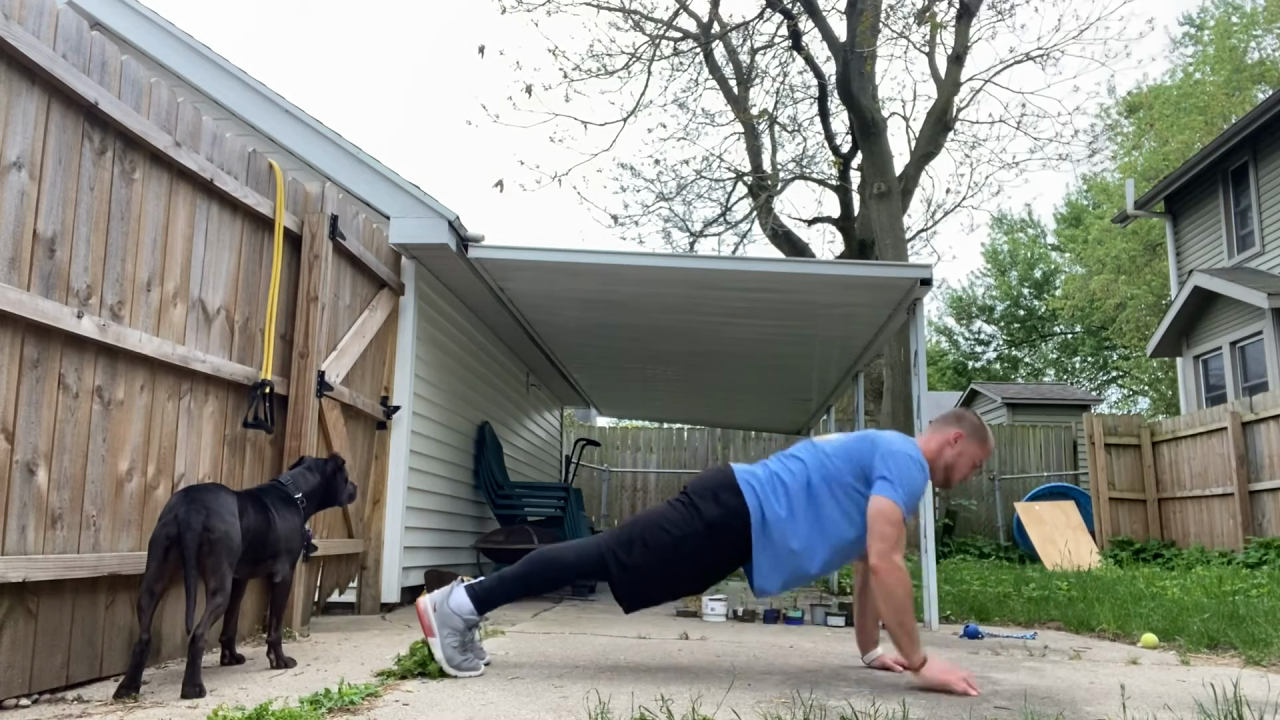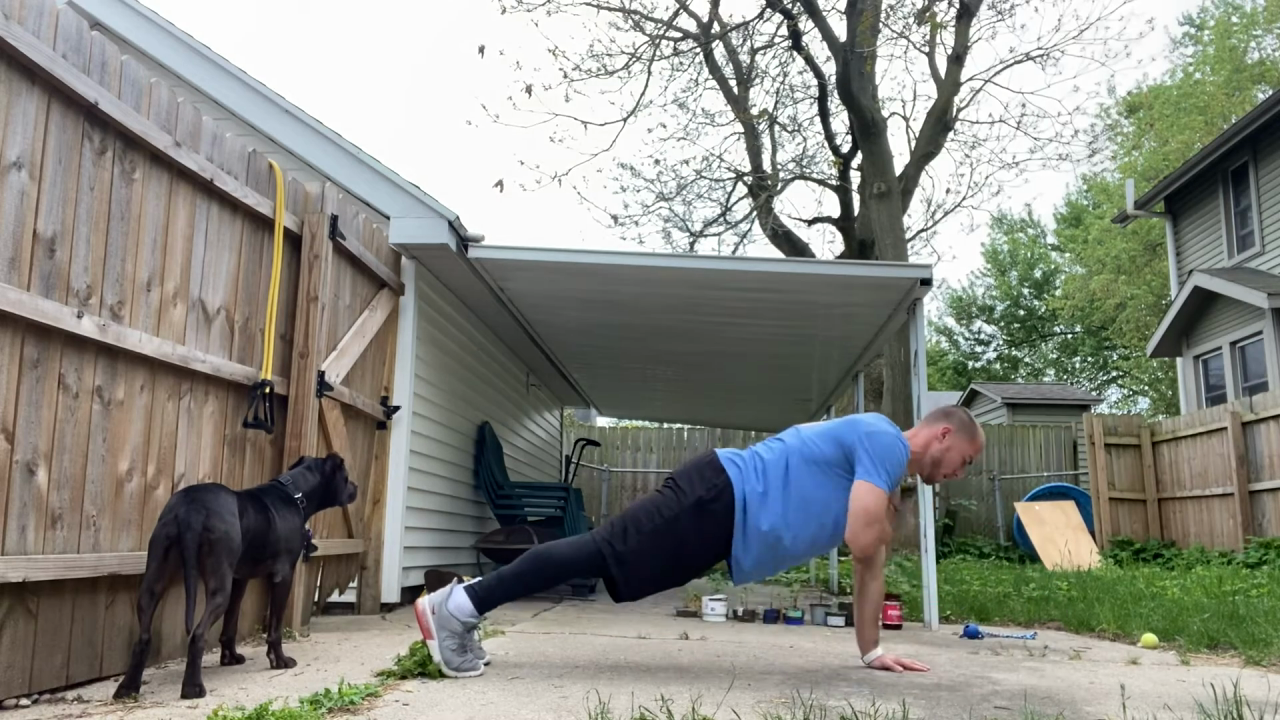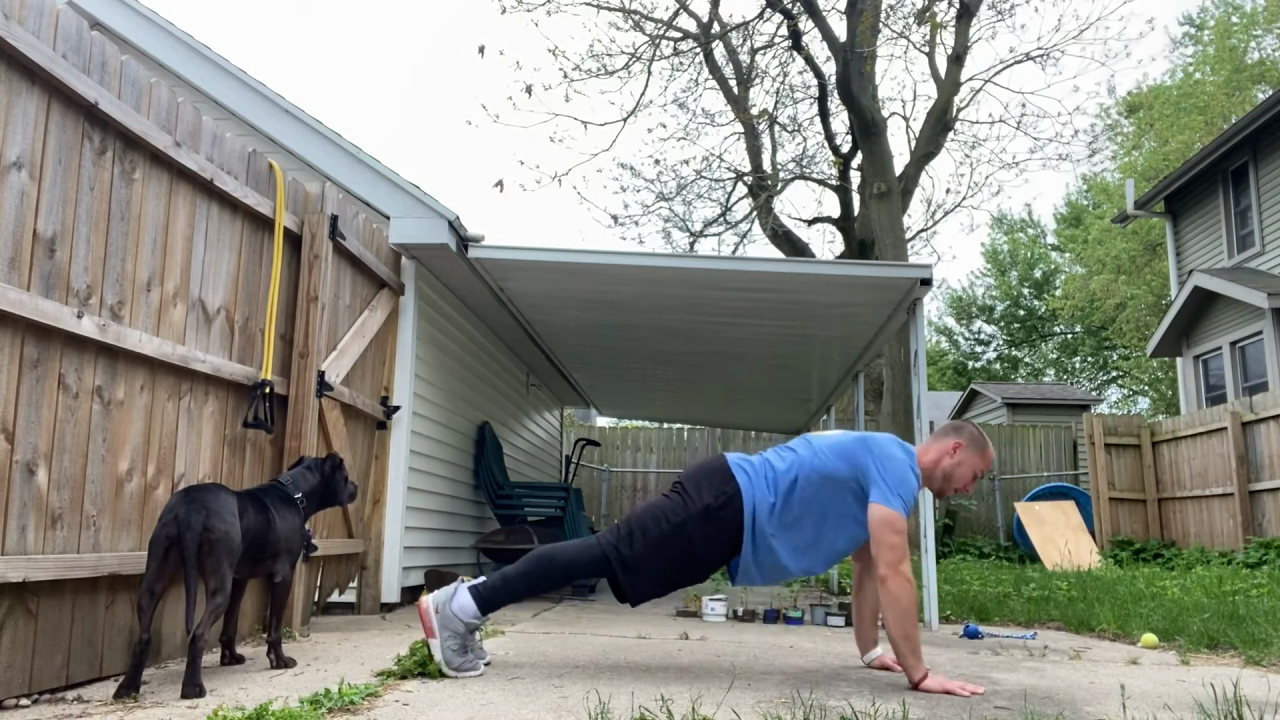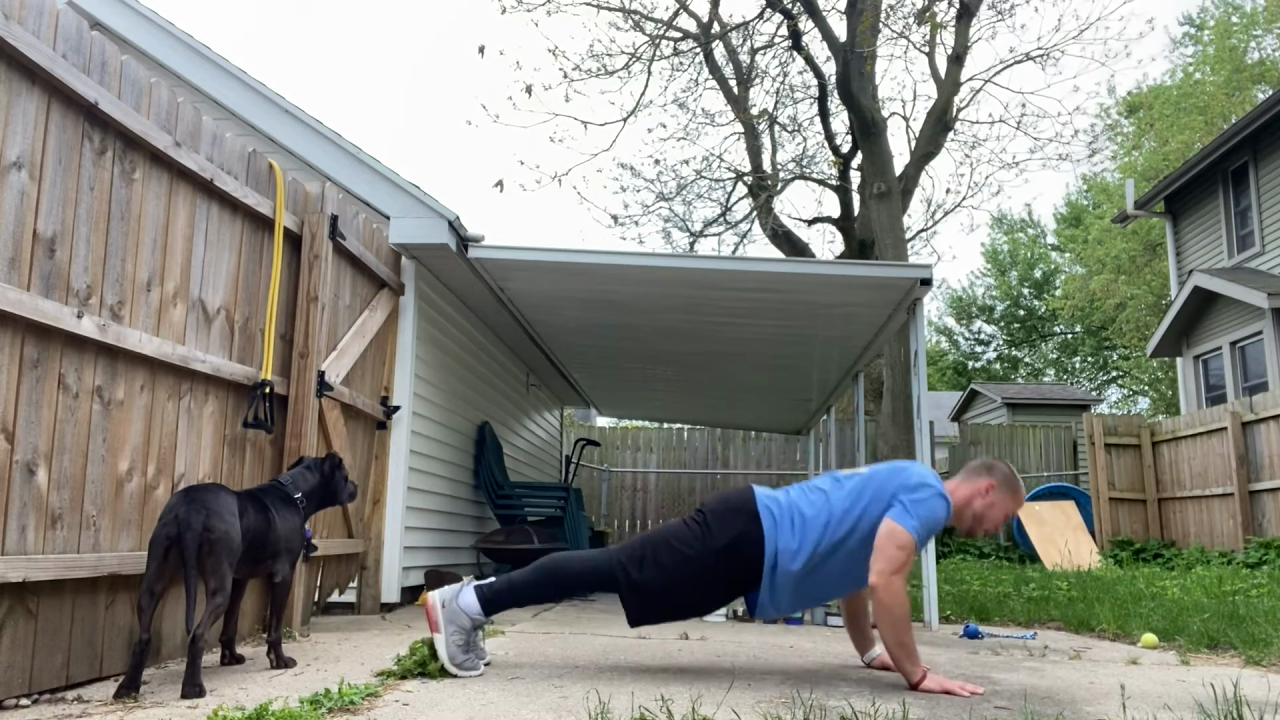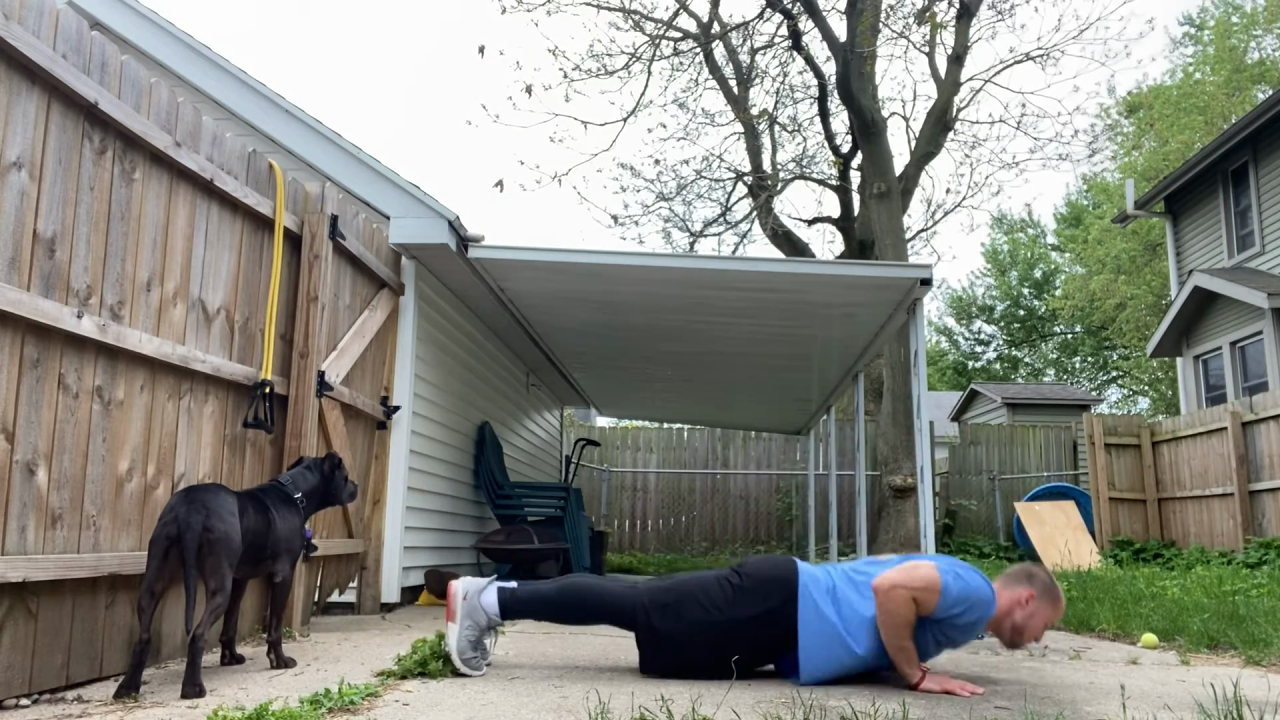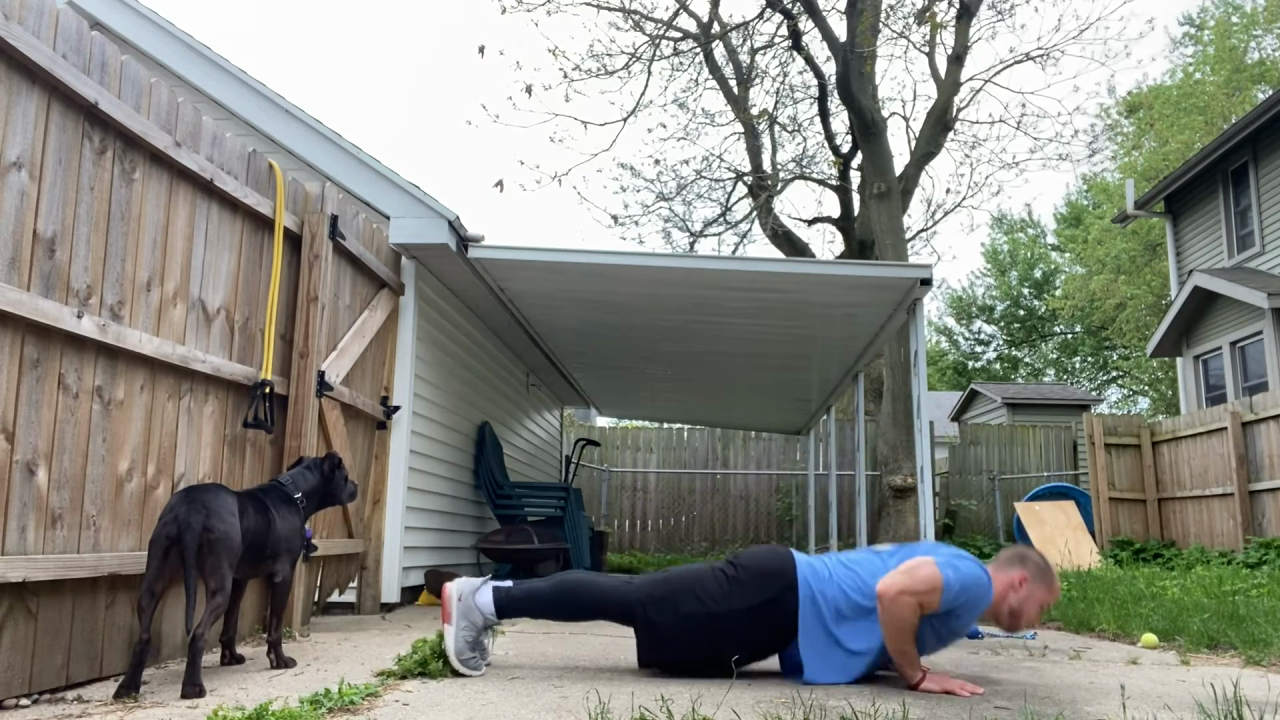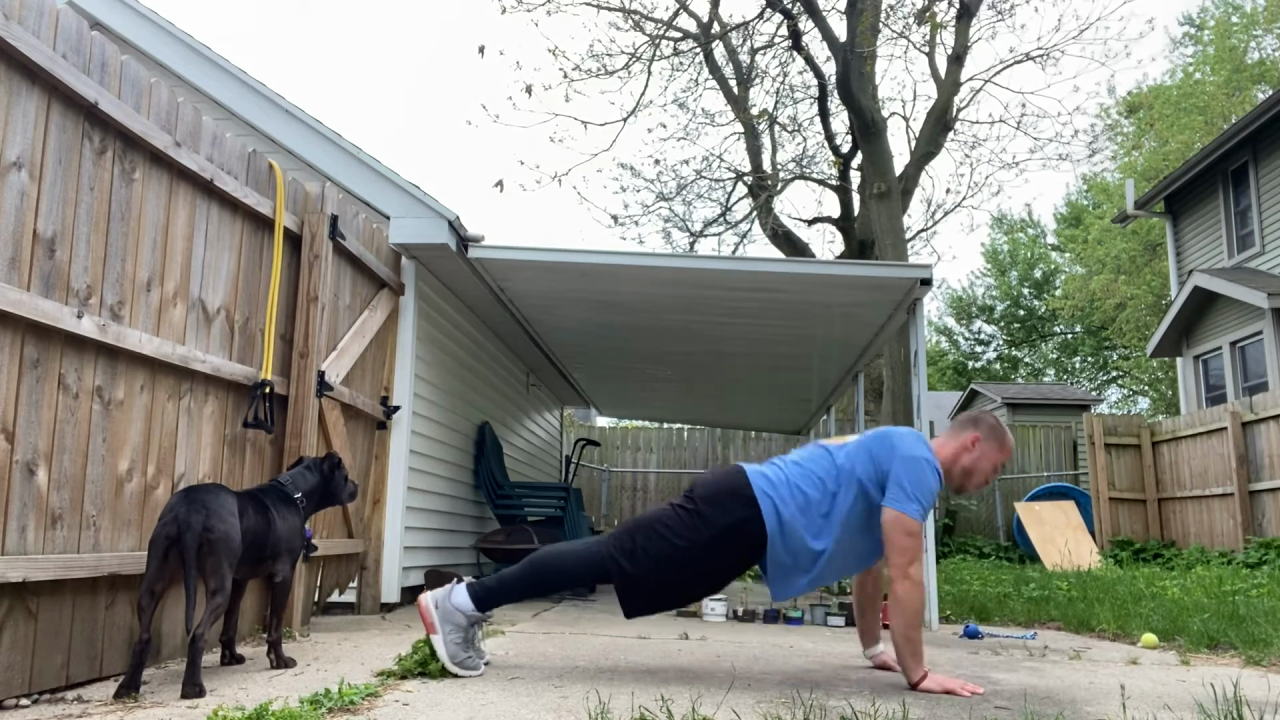
dt=0.3s
person 1, frame 1
left shoulder: (886, 455)
right shoulder: (906, 463)
left elbow: (862, 562)
right elbow: (884, 564)
left wrist: (873, 650)
right wrist: (917, 660)
left hip: (739, 512)
right hip: (734, 513)
left knee: (600, 556)
right knee: (607, 558)
left ankle: (463, 602)
right ankle: (460, 604)
person 1, frame 2
left shoulder: (879, 463)
right shoulder: (883, 440)
left elbow: (868, 562)
right elbow: (865, 543)
left wrist: (871, 650)
right wrist: (897, 520)
left hip: (724, 510)
right hip: (716, 498)
left knee: (597, 554)
right knee: (601, 554)
left ankle: (462, 604)
right ankle: (455, 605)
person 1, frame 3
left shoulder: (884, 473)
right shoulder: (896, 464)
left elbow: (869, 570)
right elbow: (894, 572)
left wrist: (870, 650)
right wrist: (920, 672)
left hip: (730, 512)
right hip: (725, 504)
left knee: (600, 555)
right knee: (606, 554)
left ankle: (467, 604)
right ankle: (460, 605)
person 1, frame 4
left shoulder: (913, 491)
right shoulder: (929, 496)
left elbow: (841, 548)
right elbow: (884, 582)
left wrist: (867, 648)
right wrist: (915, 672)
left hip: (755, 536)
right hip: (748, 535)
left knee: (611, 571)
right knee: (614, 571)
left ankle: (470, 598)
right ankle: (467, 601)
person 1, frame 5
left shoulder: (953, 578)
right shoulder: (976, 593)
right elbow: (892, 590)
left wrist: (883, 656)
right wrist: (915, 672)
left hip: (789, 597)
right hip: (781, 609)
left knee: (634, 601)
right knee: (637, 608)
left ankle: (493, 594)
right ankle: (486, 599)
person 1, frame 6
left shoulder: (948, 571)
right shoulder: (969, 578)
right elbow: (889, 593)
left wrist: (881, 654)
right wrist: (913, 669)
left hip: (784, 592)
right hip: (777, 598)
left knee: (631, 597)
right knee: (632, 603)
left ankle: (490, 594)
right ankle: (480, 601)
person 1, frame 7
left shoulder: (899, 451)
right shoulder: (919, 465)
left elbow: (864, 558)
right elbow: (903, 572)
left wrist: (875, 645)
right wrist: (917, 672)
left hip: (743, 506)
right hip: (744, 517)
left knee: (605, 556)
right knee: (609, 561)
left ankle: (466, 600)
right ankle: (463, 602)
